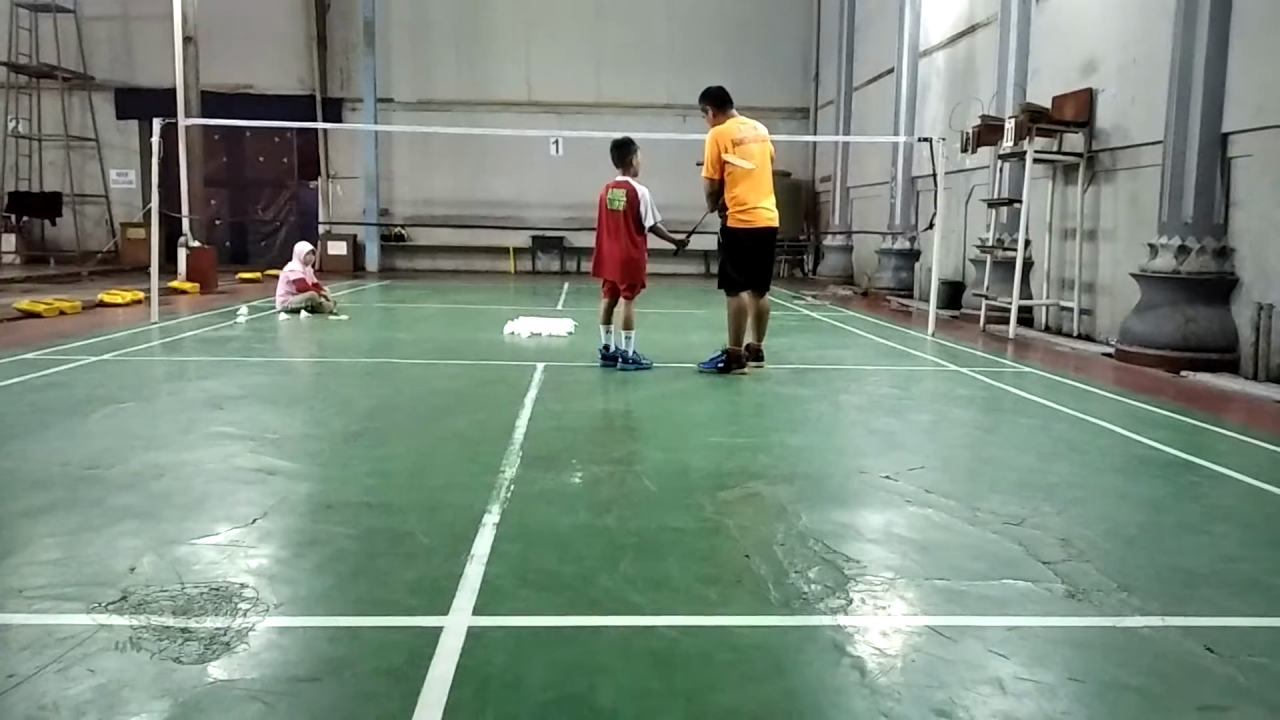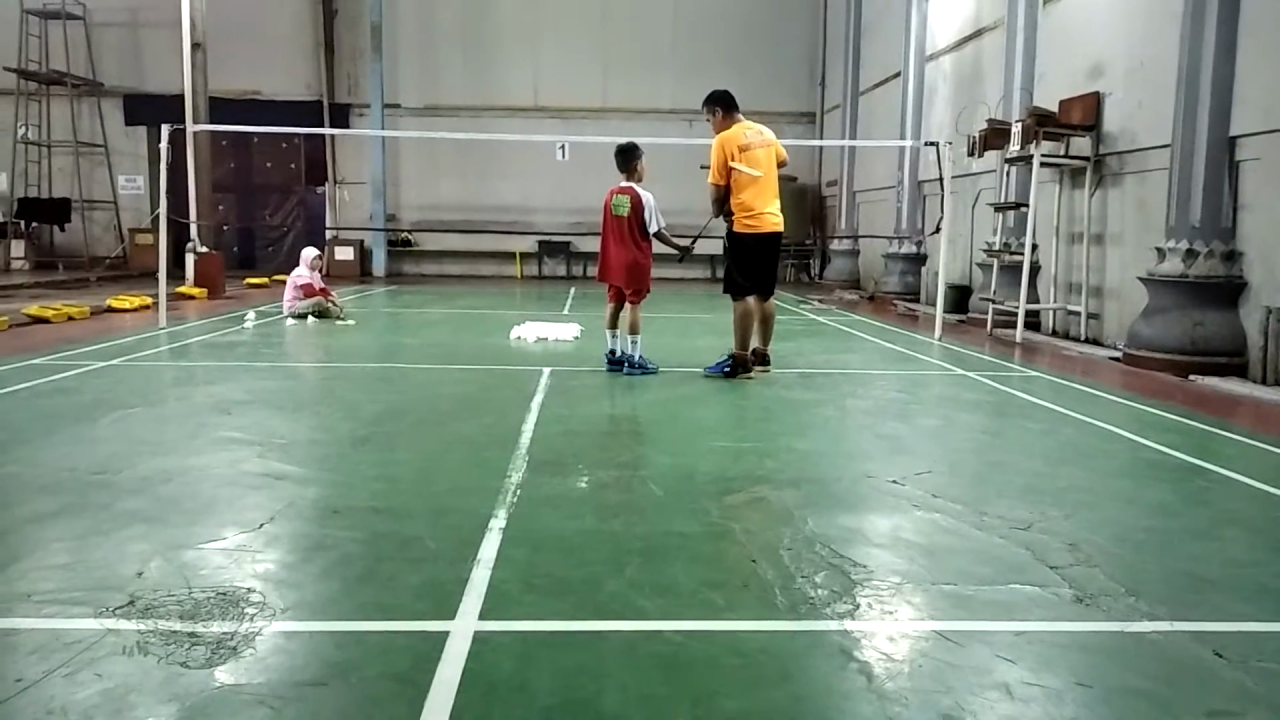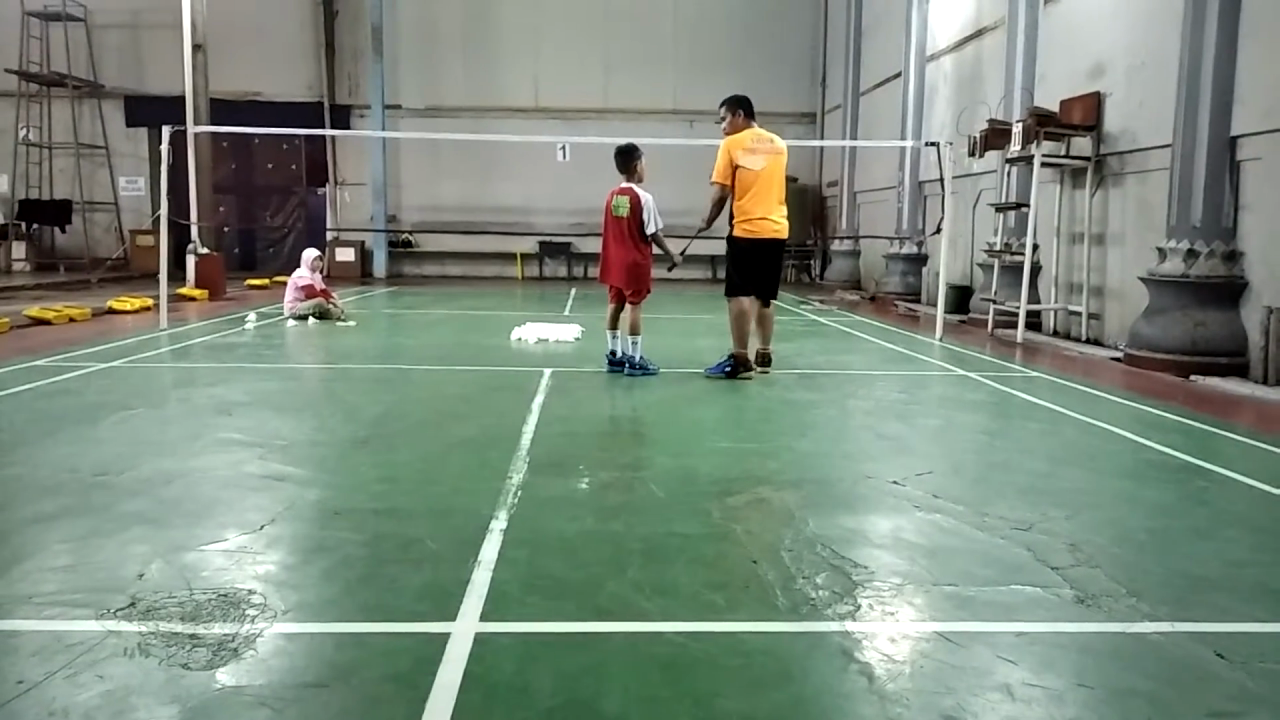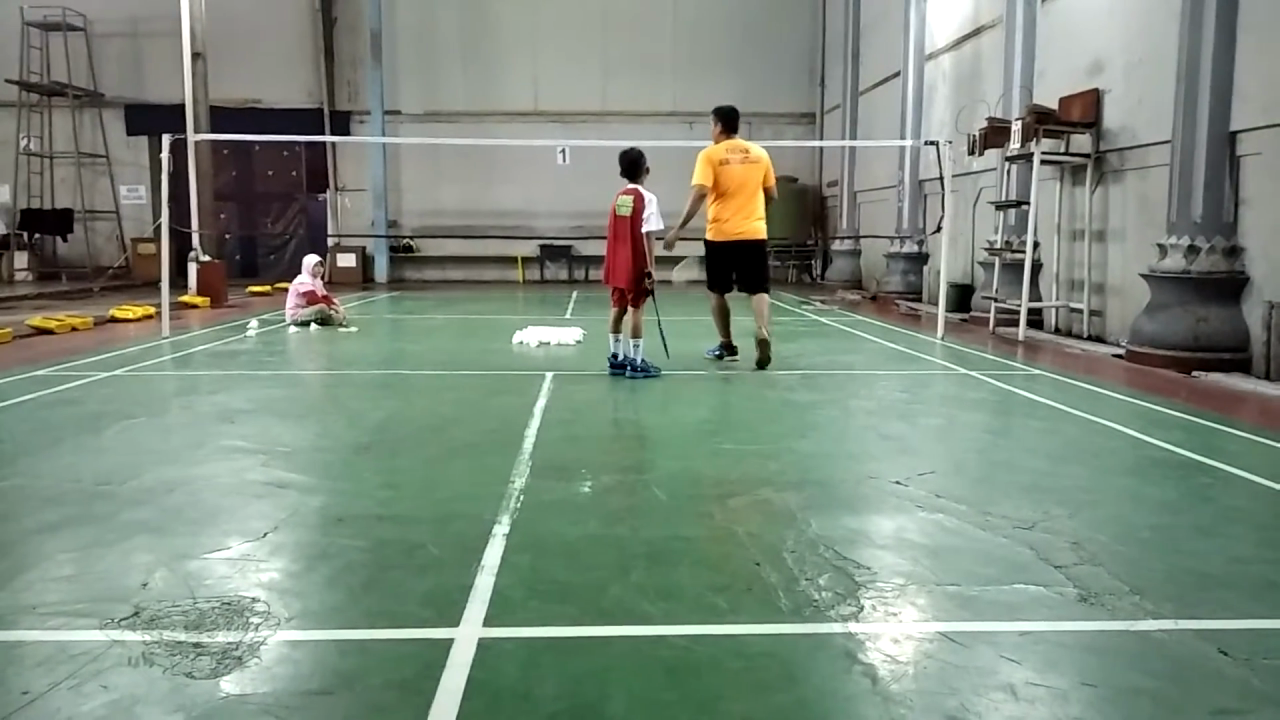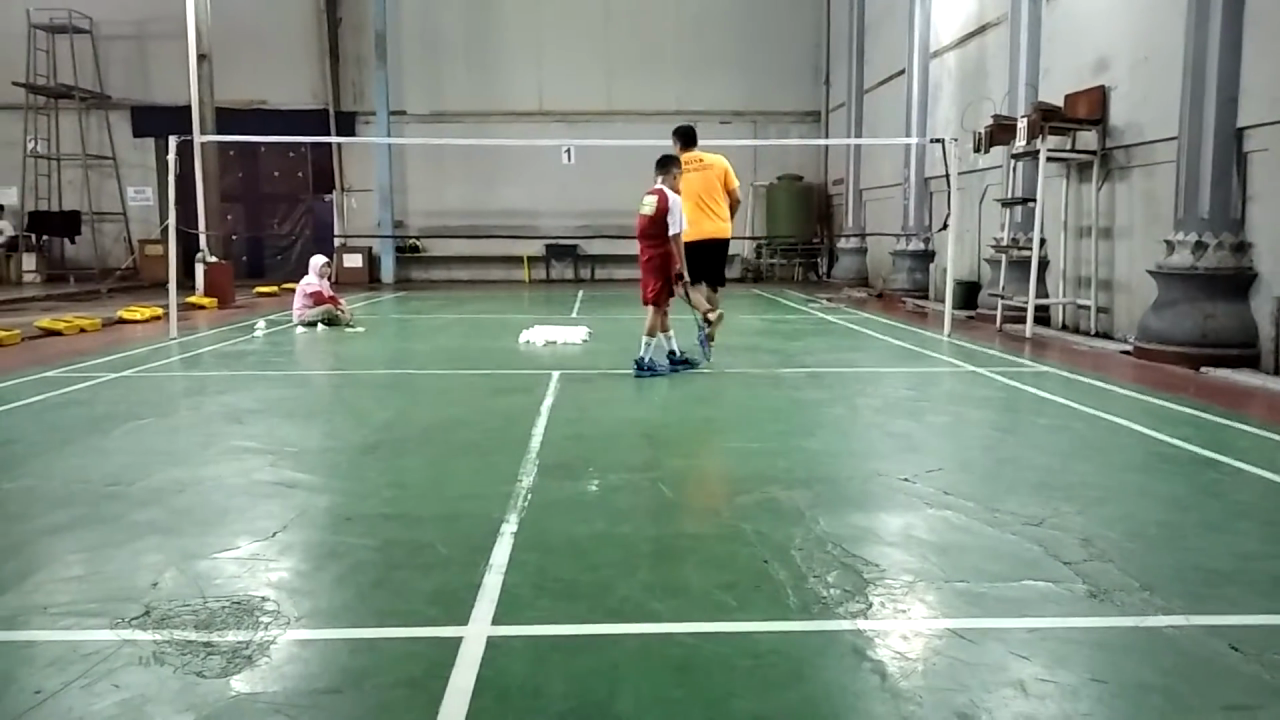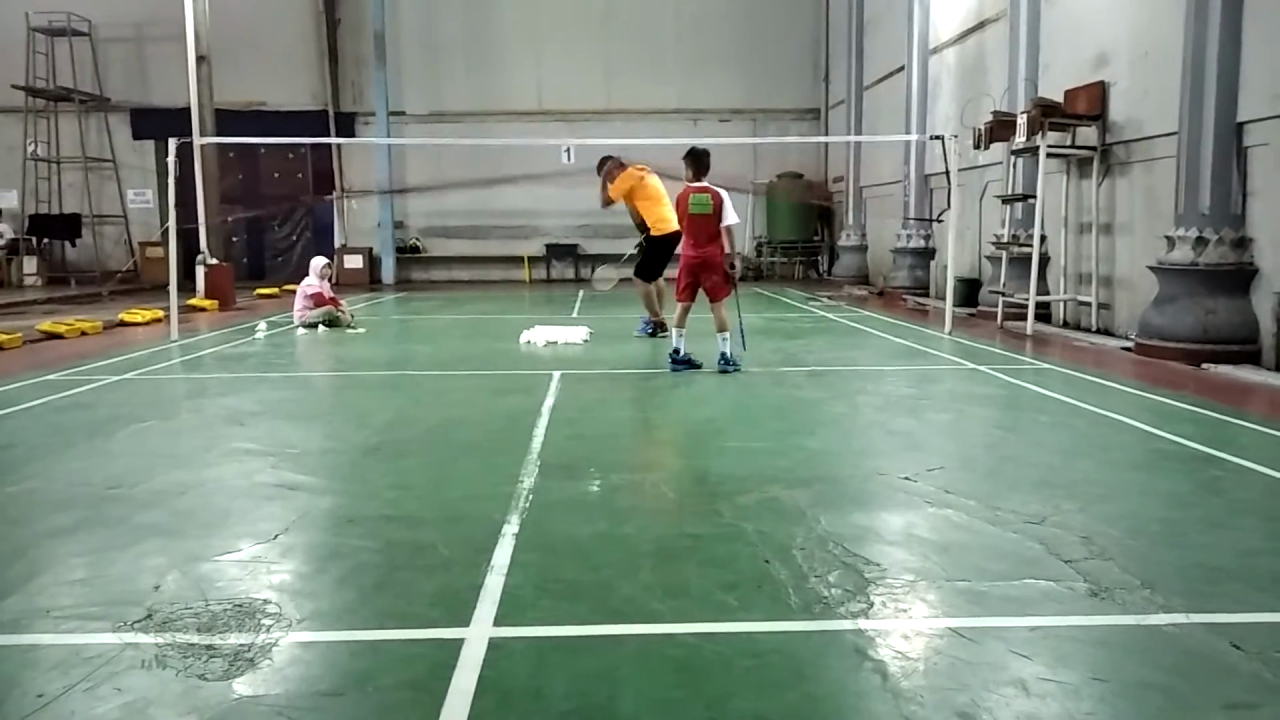
dt=0.7s
person 1, frame 1
left shoulder: (718, 134)
right shoulder: (759, 128)
left elbow: (711, 185)
left wrist: (713, 206)
left hip: (741, 221)
right hip: (768, 218)
left knee: (737, 289)
right knee: (759, 289)
left ankle: (735, 355)
right ankle: (756, 350)
person 1, frame 2
left shoulder: (724, 140)
right shoulder: (766, 133)
left elbow: (718, 191)
right elbow: (783, 161)
left wrist: (718, 211)
left hip: (746, 226)
right hip: (773, 224)
left knee: (743, 294)
right knee: (764, 293)
left ankle: (741, 360)
right ankle: (762, 354)
person 1, frame 3
left shoulder: (732, 144)
right shoulder: (778, 144)
left elbow: (721, 192)
left wrist: (708, 222)
left hip: (747, 230)
right hip: (777, 230)
left knee: (739, 294)
right knee: (764, 296)
left ankle: (739, 359)
right ankle: (764, 355)
person 1, frame 4
left shoulder: (710, 154)
right shoulder: (760, 154)
left elbow: (699, 194)
right elbow: (771, 194)
left wrist: (678, 229)
left hip: (720, 234)
right hip: (754, 234)
left knee: (718, 292)
right knee: (758, 290)
left ankle: (727, 346)
right ankle: (762, 335)
person 1, frame 5
right shoulder: (719, 162)
right elbow: (736, 198)
left hip: (691, 235)
right hip: (720, 234)
left knee: (691, 286)
right knee: (712, 285)
right ankle: (710, 329)
person 1, frame 6
left shoulder: (628, 177)
right shoulder: (642, 172)
left elbow: (605, 202)
left wrist: (604, 177)
left hip: (660, 232)
right hip: (671, 228)
left knee: (640, 279)
right knee: (654, 275)
left ankle: (658, 324)
right ankle: (656, 317)
person 2, frame 1
left shoulder: (607, 190)
right shoulder: (639, 191)
left elbow: (605, 224)
right elbow: (653, 225)
right wrist: (675, 241)
left hip: (609, 256)
right hip: (630, 256)
left knee: (609, 299)
right knee: (627, 301)
left ankle: (608, 350)
right ankle: (627, 355)
person 2, frame 2
left shoulder: (611, 195)
right shoulder: (643, 197)
left elbow: (609, 230)
right elbow: (656, 231)
right wrist: (679, 247)
left hip: (614, 261)
right hip: (636, 261)
left knee: (614, 304)
right knee: (634, 306)
left ankle: (614, 354)
right ankle: (634, 359)
person 2, frame 3
left shoulder: (612, 196)
right shoulder: (643, 197)
left elbow: (610, 231)
right elbow: (653, 234)
right wrist: (671, 255)
left hip: (615, 262)
right hip: (635, 262)
left knee: (615, 305)
right knee: (634, 307)
left ankle: (615, 355)
right ankle: (634, 360)
person 2, frame 4
left shoulder: (618, 197)
right shoulder: (647, 199)
left elbow: (613, 232)
right elbow: (648, 235)
right wrist: (650, 268)
left hip: (617, 265)
right hip: (635, 266)
left knee: (618, 309)
right knee: (635, 310)
left ankle: (616, 359)
right ankle: (636, 363)
person 2, frame 5
left shoulder: (647, 197)
right shoulder: (671, 199)
right elbow: (675, 238)
right wrist: (681, 269)
left hip: (648, 260)
right hip: (662, 262)
left knee: (661, 308)
right knee: (656, 309)
left ankle: (674, 354)
right ankle: (644, 361)
person 2, frame 6
left shoulder: (682, 196)
right shoulder: (719, 195)
right elbow: (728, 230)
right wrist: (732, 260)
left hip: (689, 258)
right hip: (713, 258)
left knee: (684, 304)
right knee: (718, 305)
left ankle: (677, 354)
right ankle: (725, 356)
